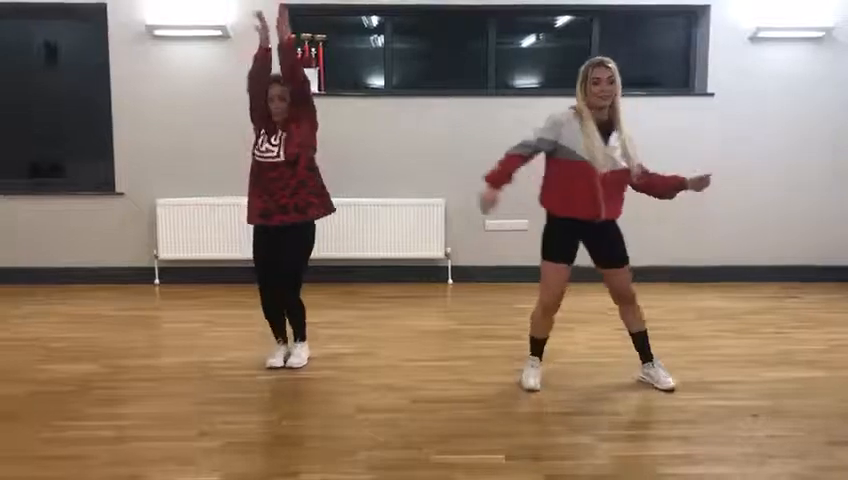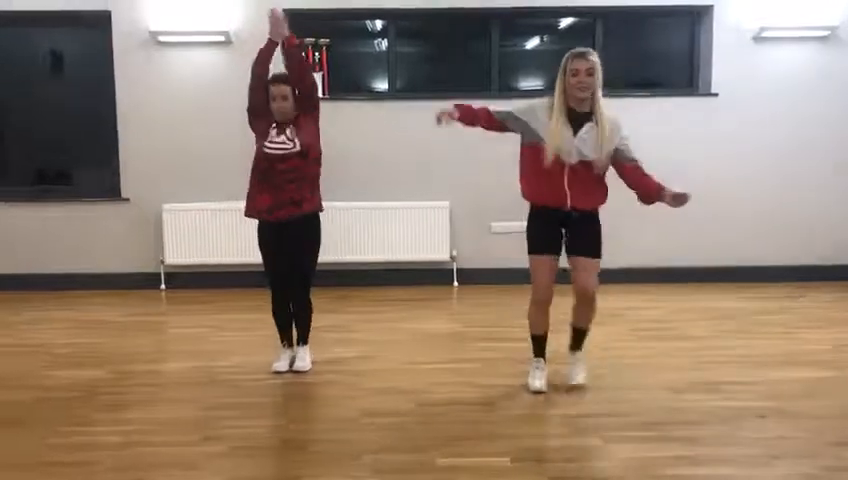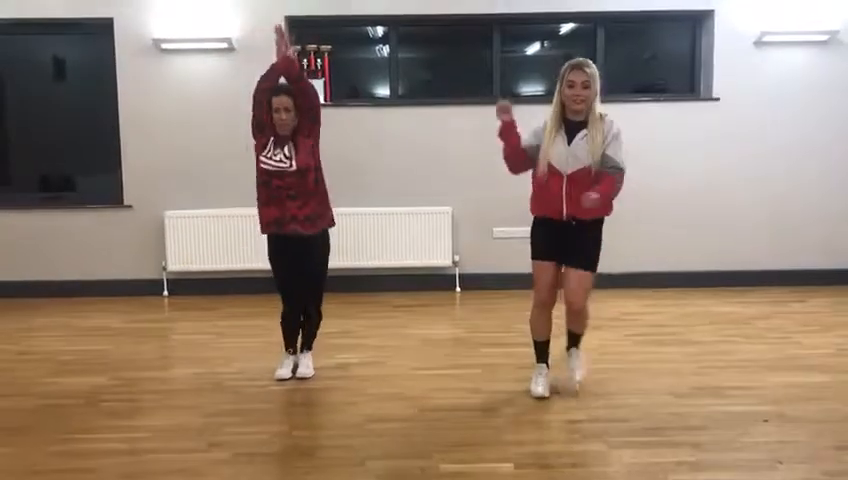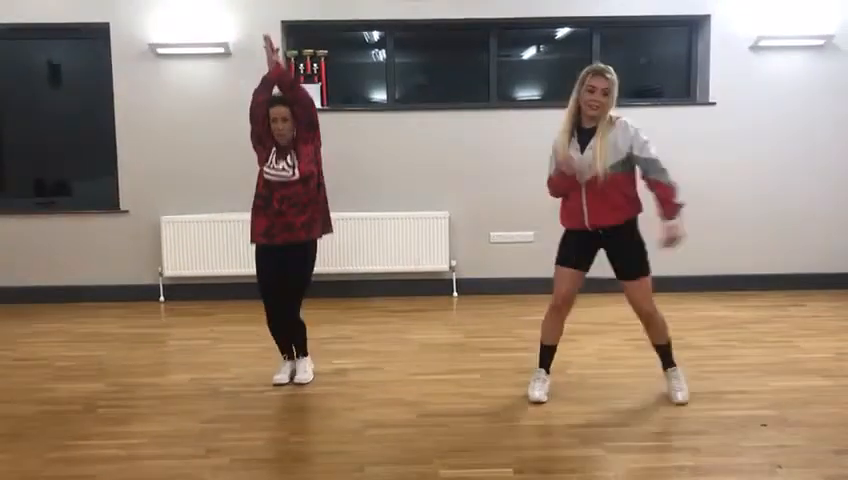
dt=0.3s
person 1, frame 1
left shoulder: (304, 123)
right shoulder: (262, 125)
left elbow: (299, 83)
right elbow: (254, 86)
left wrist: (286, 40)
right wrist: (264, 44)
left hip: (299, 221)
right hip: (266, 221)
left knee: (287, 288)
right knee: (267, 289)
left ankle: (300, 343)
right ankle: (280, 343)
person 1, frame 2
left shoulder: (308, 121)
right shoulder: (261, 123)
left elbow: (306, 80)
right elbow: (256, 83)
left wrist: (288, 40)
right wrist: (272, 40)
left hip: (304, 219)
right hip: (270, 221)
left knee: (300, 289)
right knee: (278, 290)
left ankle: (303, 347)
right ankle: (285, 348)
person 1, frame 3
left shoulder: (308, 137)
right shoulder: (263, 138)
left elbow: (308, 95)
right elbow: (259, 97)
left wrist: (289, 60)
right wrist: (278, 62)
left hip: (313, 232)
right hip: (279, 234)
left knee: (312, 300)
right knee: (290, 300)
left ankle: (306, 354)
right ankle: (288, 354)
person 1, frame 4
left shoulder: (309, 144)
right shoulder: (264, 147)
left elbow: (305, 103)
right elbow: (256, 108)
left wrist: (279, 70)
right wrist: (270, 72)
left hip: (302, 240)
right hip: (270, 242)
left knee: (290, 309)
right knee: (273, 309)
left ankle: (304, 358)
right ankle: (287, 359)
person 2, frame 1
left shoulder: (620, 132)
right shoulder: (565, 123)
left elbow: (641, 179)
right elbow: (525, 149)
left wrist: (684, 184)
right wrist: (495, 183)
left hip: (604, 224)
right hip: (563, 222)
left knee: (625, 296)
right knee: (549, 299)
left ankle: (649, 365)
right ankle: (534, 361)
person 2, frame 2
left shoulder: (608, 125)
right shoulder: (539, 113)
left elbow: (630, 169)
right elbow: (495, 119)
left wrist: (662, 194)
right wrist: (459, 113)
left hip: (585, 215)
right hip: (544, 213)
left knee: (586, 291)
right knee: (542, 295)
left ankle: (576, 353)
right ankle: (539, 361)
person 2, frame 3
left shoulder: (606, 128)
right shoulder: (547, 129)
left elbow: (614, 176)
right elbow: (517, 165)
left wrist: (598, 196)
right wrist: (507, 127)
left hip: (585, 224)
right hip: (547, 222)
left knee: (575, 300)
right knee: (543, 298)
left ankle: (574, 351)
right ankle: (541, 367)
person 2, frame 4
left shoulder: (625, 132)
right shoulder: (565, 136)
left elbow: (656, 174)
right elbow: (555, 189)
left wrist: (671, 217)
right wrist: (564, 173)
left hip: (620, 229)
right hip: (579, 231)
left knee: (645, 308)
right knee: (559, 303)
left ankle: (671, 370)
right ankle: (543, 373)
